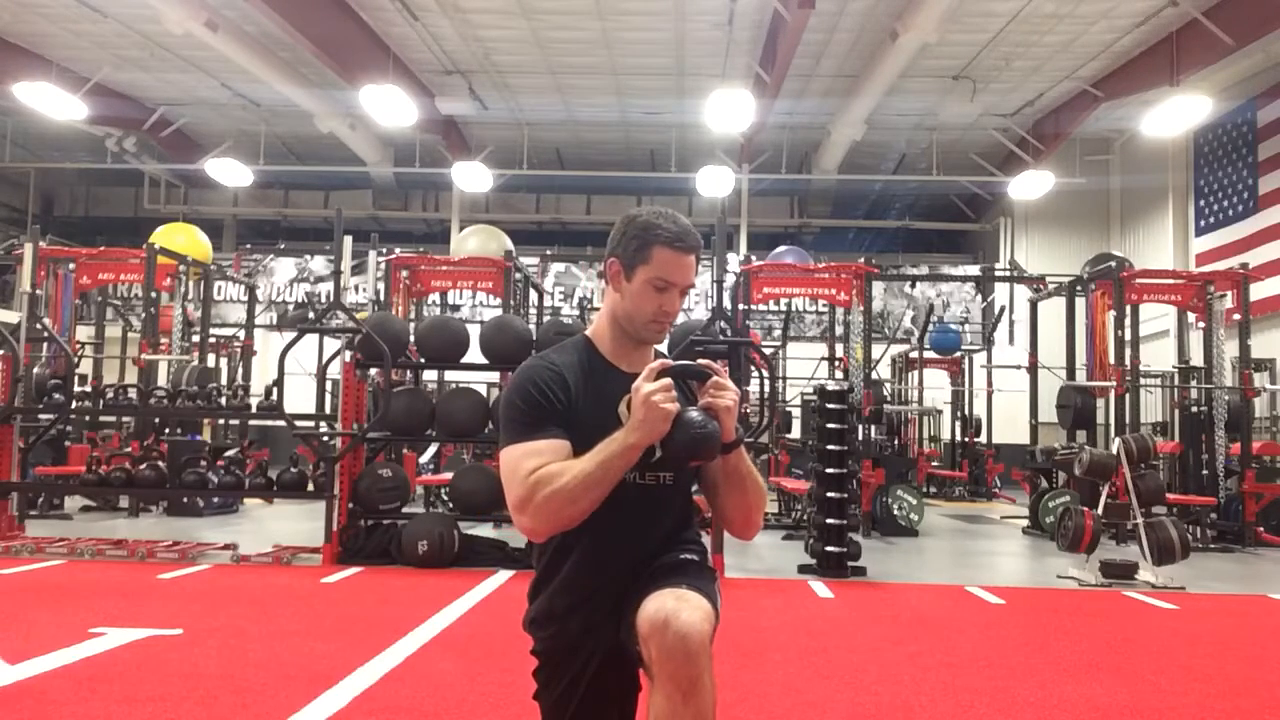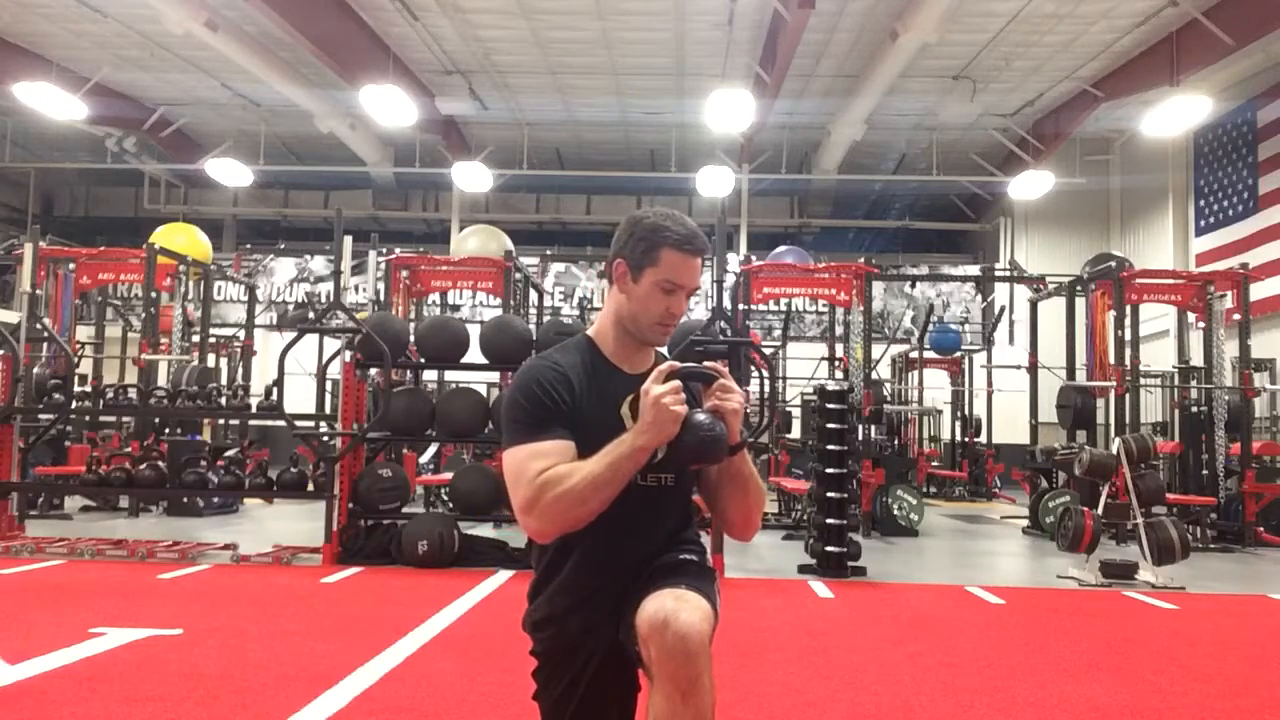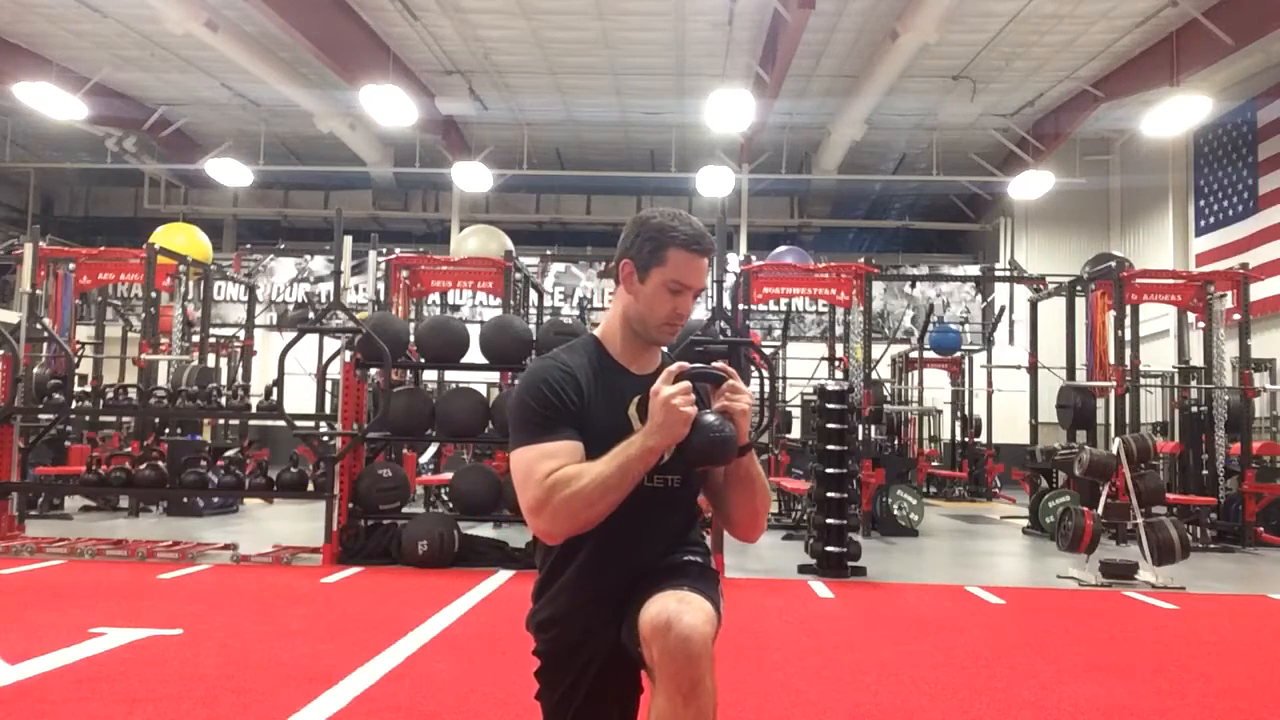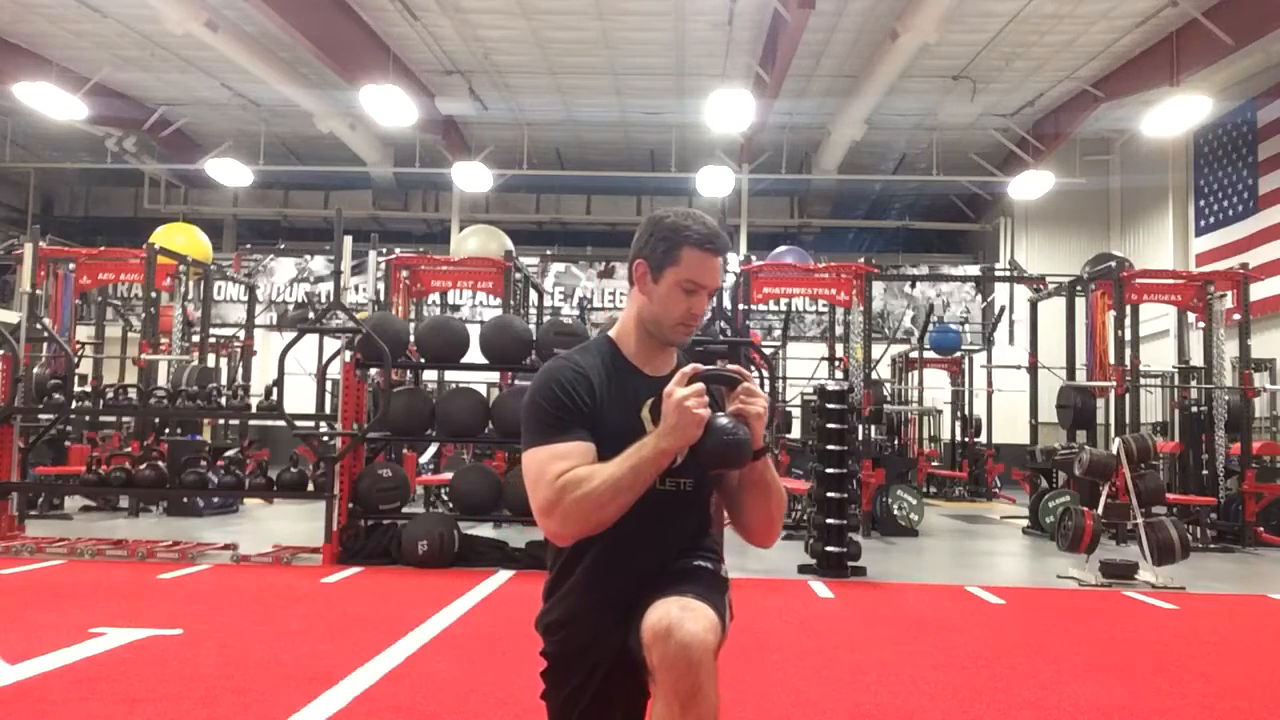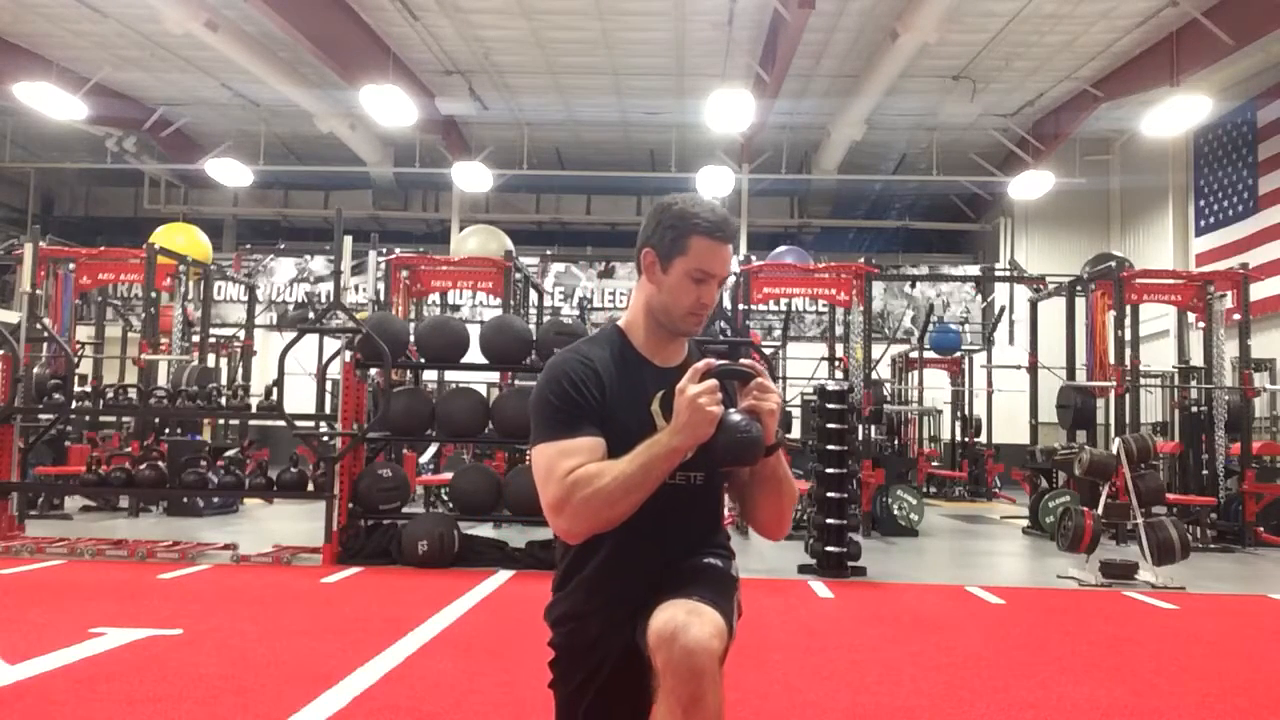
dt=0.3s
person 1, frame 1
right shoulder: (545, 379)
left elbow: (745, 523)
right elbow: (533, 514)
left wrist: (728, 438)
right wrist: (637, 432)
left hip: (668, 573)
right hip: (575, 607)
left knee: (679, 630)
person 1, frame 2
left shoulder: (688, 384)
right shoulder: (548, 378)
left elbow: (742, 524)
right elbow: (540, 515)
left wrist: (731, 440)
right wrist: (644, 434)
left hip: (668, 574)
right hip: (575, 608)
left knee: (679, 631)
person 1, frame 3
left shoulder: (694, 386)
right shoulder: (555, 379)
left elbow: (747, 526)
right elbow: (549, 516)
left wrist: (739, 441)
right wrist: (653, 436)
left hip: (672, 575)
right hip: (579, 609)
left knee: (679, 633)
person 1, frame 4
left shoulder: (709, 388)
right shoulder: (568, 379)
left elbow: (762, 532)
right elbow: (560, 517)
left wrist: (754, 445)
right wrist: (666, 438)
left hip: (682, 581)
right hip: (588, 611)
left knee: (682, 639)
person 1, frame 5
left shoulder: (719, 381)
right shoulder: (577, 372)
left elbow: (772, 525)
right elbow: (569, 515)
left wrist: (767, 440)
right wrist: (677, 436)
left hip: (691, 576)
right hip: (597, 604)
left knee: (689, 645)
